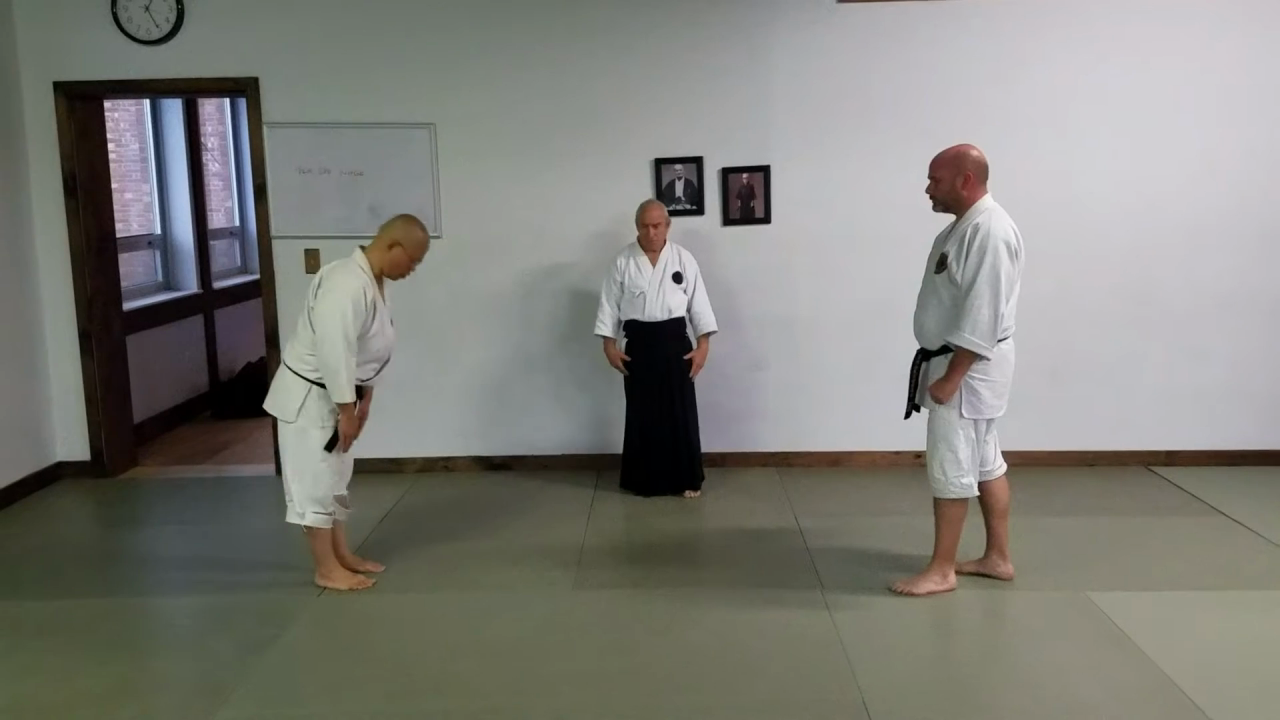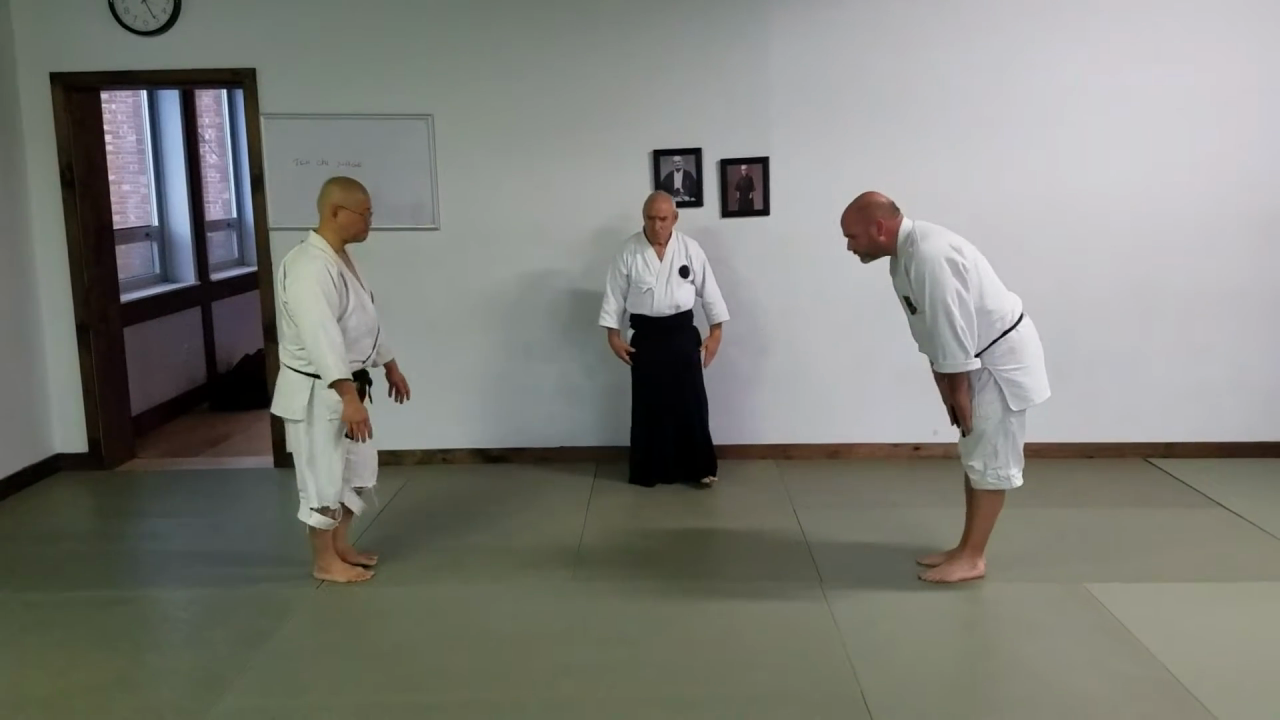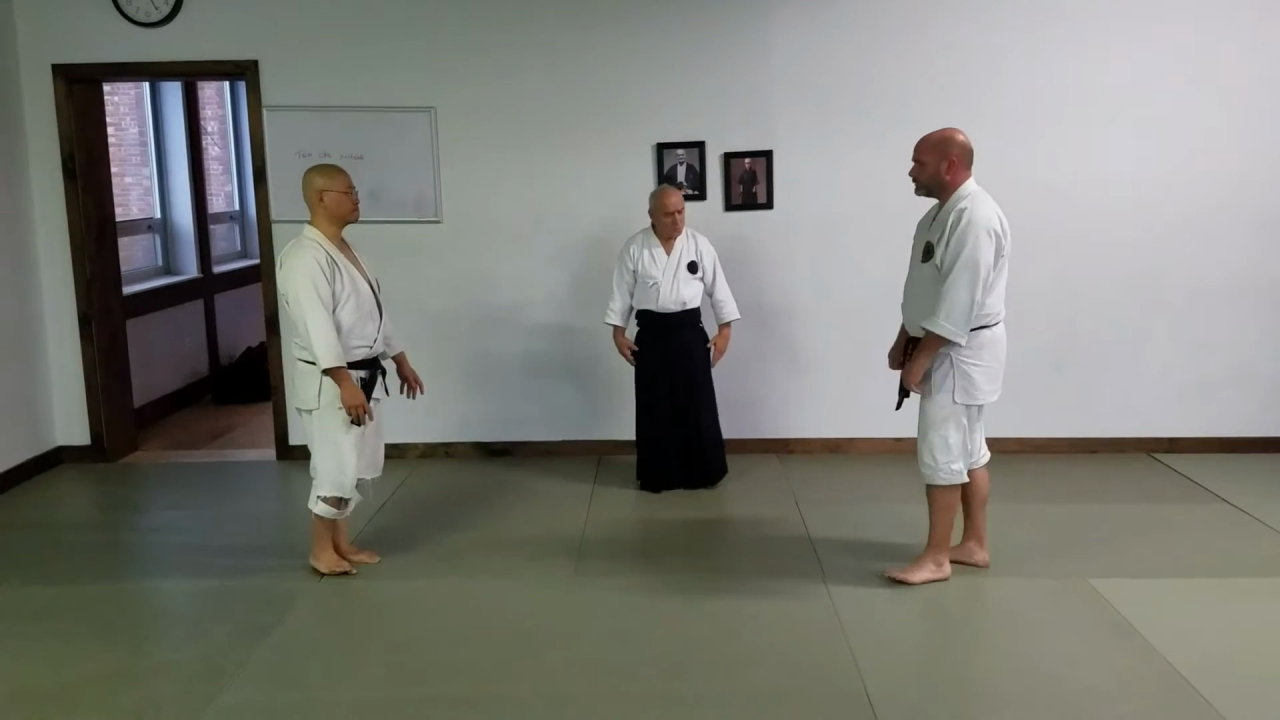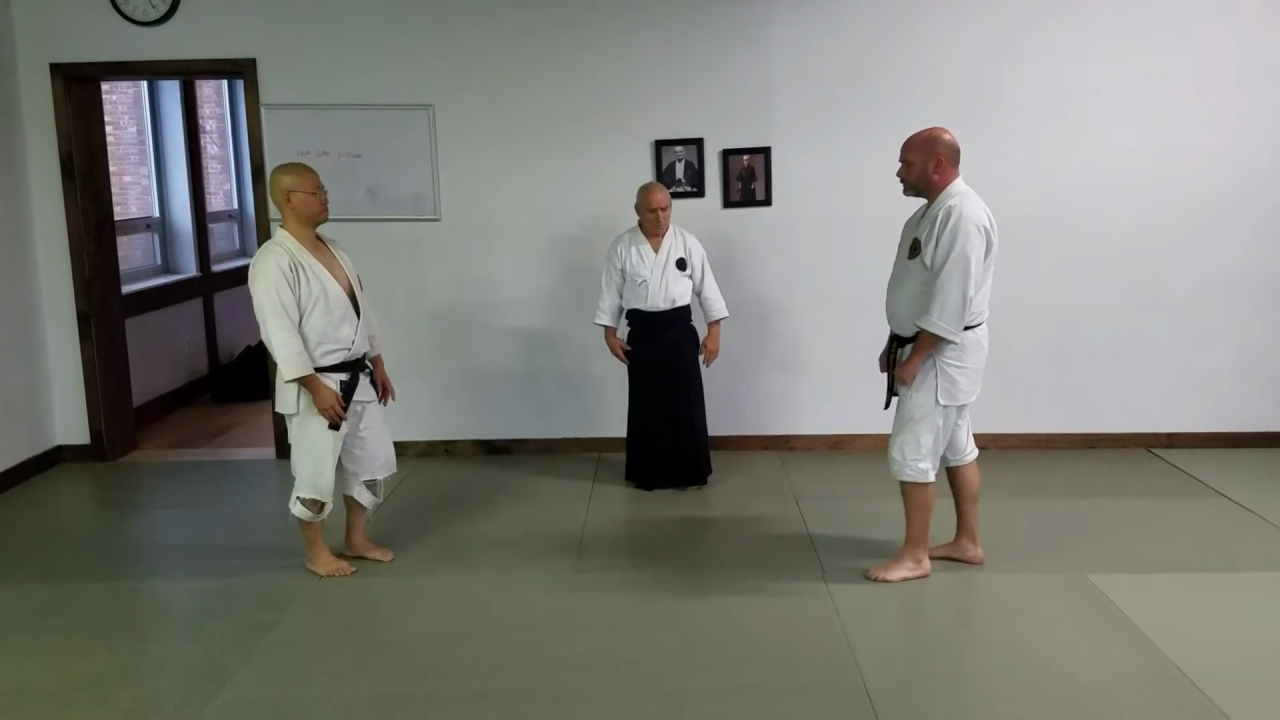
dt=1s
person 1, frame 1
left shoulder: (989, 231)
right shoulder: (966, 225)
left elbow: (982, 317)
left wrist: (951, 377)
right wrist: (945, 370)
left hip: (968, 369)
right hip: (955, 363)
left knee: (950, 466)
right knee: (984, 461)
left ankle: (941, 569)
right ankle: (998, 557)
person 1, frame 2
left shoulder: (928, 255)
right shoulder: (906, 251)
left elbow: (952, 329)
right elbow: (933, 329)
left wrist: (958, 392)
right wrist: (948, 388)
left hip: (1001, 356)
right hip: (981, 356)
left knee: (991, 458)
right knee: (977, 454)
left ankle: (972, 557)
right ankle: (966, 548)
person 1, frame 3
left shoulder: (974, 216)
right shoulder: (943, 211)
left elbow: (958, 302)
right elbow: (922, 288)
left wrist: (919, 358)
right wrist: (903, 341)
left hip: (961, 353)
right hip: (947, 350)
left knee: (941, 454)
right knee: (968, 450)
left ankle: (935, 557)
right ankle: (974, 544)
person 1, frame 4
left shoulder: (962, 215)
right shoulder: (934, 210)
left elbow: (951, 302)
left wrist: (915, 358)
right wrist: (896, 346)
left hip: (942, 353)
right hip: (928, 348)
left knee: (911, 451)
right knee: (955, 446)
left ankle: (915, 554)
right ankle: (967, 542)
person 2, frame 1
left shoulder: (373, 280)
right shoulder: (346, 284)
left elbow: (370, 349)
right elbow: (336, 354)
left wrist: (363, 400)
right wrist: (348, 411)
left hip: (332, 395)
right hip: (309, 396)
left knee: (335, 477)
right knee: (313, 480)
left ankle: (342, 555)
right ankle: (326, 569)
person 2, frame 2
left shoulder: (339, 258)
right shoulder: (309, 267)
left elbow: (363, 322)
right elbow: (321, 336)
left wrist: (390, 366)
right wrist: (350, 398)
left hip: (344, 386)
right hip: (316, 391)
left knee: (357, 470)
right knee: (324, 476)
left ankle: (340, 546)
right ankle: (325, 561)
person 2, frame 3
left shoulder: (343, 249)
right shoulder: (305, 257)
left elbow: (372, 311)
right elbow: (318, 327)
left wrist: (400, 360)
right wrist: (346, 384)
left hip: (362, 375)
right hip: (329, 381)
left knee: (356, 466)
right knee: (336, 468)
left ankle: (341, 542)
right ankle: (321, 549)
person 2, frame 4
left shoulder: (332, 249)
right shoulder: (275, 261)
left elbow: (360, 310)
right elbow: (281, 334)
left wrist: (378, 365)
right wrist: (316, 388)
left hip: (356, 378)
right hip: (315, 384)
left knee: (372, 460)
right knee: (316, 472)
left ankle: (356, 539)
right ankle: (317, 552)
person 3, frame 1
left shoulder: (683, 258)
right shoulder: (623, 261)
left elbow: (698, 302)
right elbow: (610, 304)
left wrist: (703, 345)
right wrist: (610, 345)
left hip: (675, 342)
right hip: (639, 344)
left knee: (681, 413)
right knee: (642, 414)
left ankle: (686, 479)
right ankle: (643, 480)
person 3, frame 2
left shoulder: (689, 248)
right shoulder: (628, 251)
left elbow: (708, 290)
right elbow: (615, 295)
left wrist: (716, 332)
right wrist: (614, 335)
left hip: (682, 333)
right hip: (646, 336)
left knee: (690, 402)
right knee: (648, 406)
left ankle: (699, 467)
right ankle: (649, 470)
person 3, frame 3
left shoulder: (699, 244)
right shoulder: (634, 248)
left elbow: (717, 288)
right elbow: (622, 292)
left wrist: (724, 330)
right wrist: (618, 333)
left hip: (689, 332)
right hip: (651, 334)
left knee: (697, 403)
right knee: (653, 407)
left ankle: (704, 471)
right ankle: (656, 473)
person 3, frame 4
left shoulder: (687, 242)
right shoulder: (622, 246)
left elbow: (706, 287)
right elbow: (611, 292)
left wrist: (714, 331)
right wrist: (610, 334)
left hip: (679, 331)
right hip: (642, 334)
left knee: (687, 403)
right knee: (645, 405)
left ankle: (689, 471)
right ankle: (647, 472)
